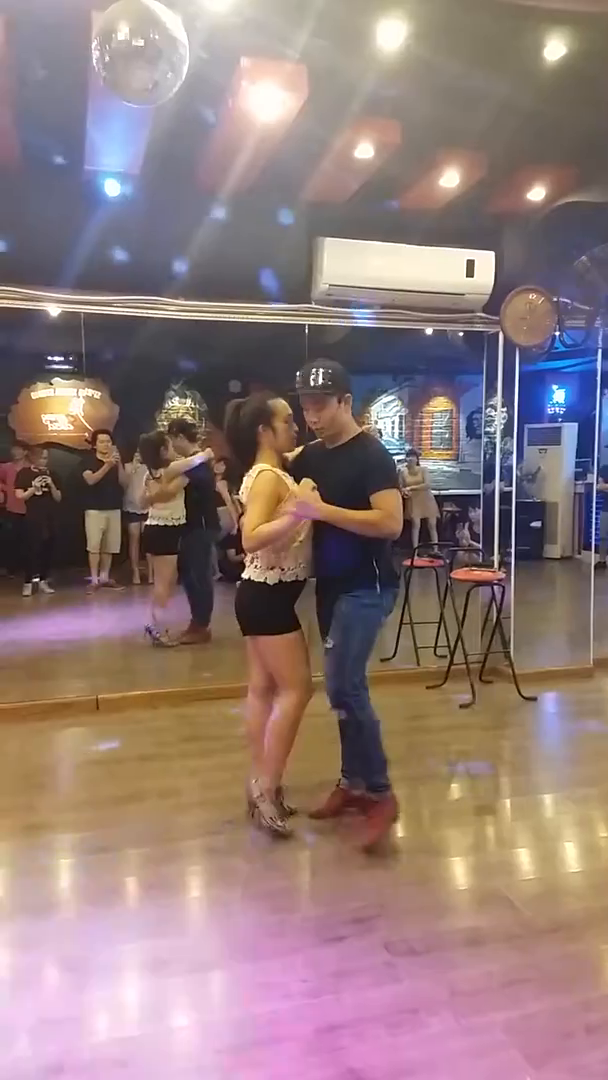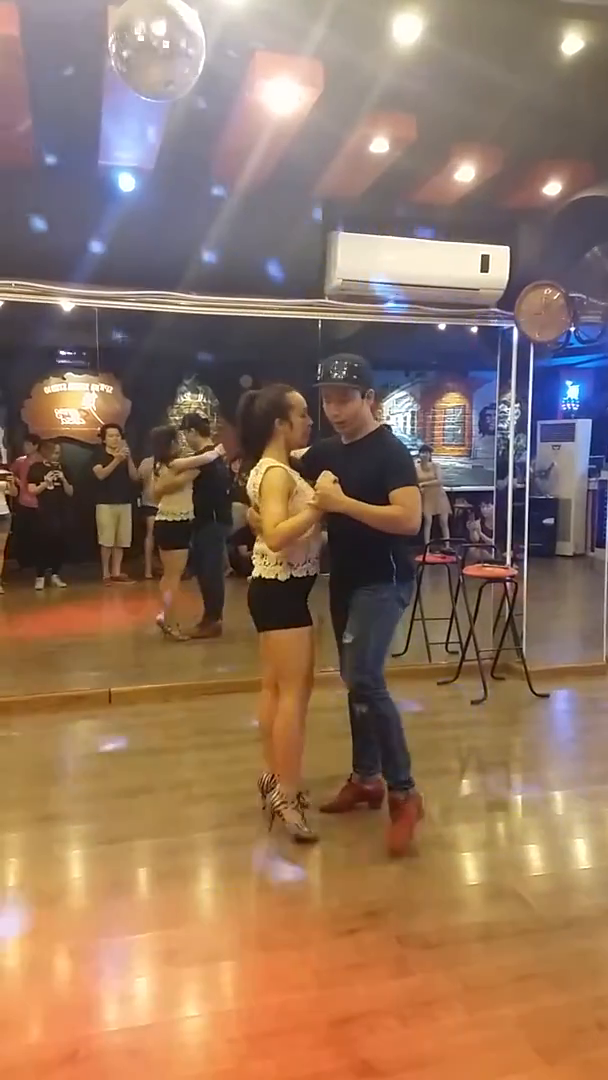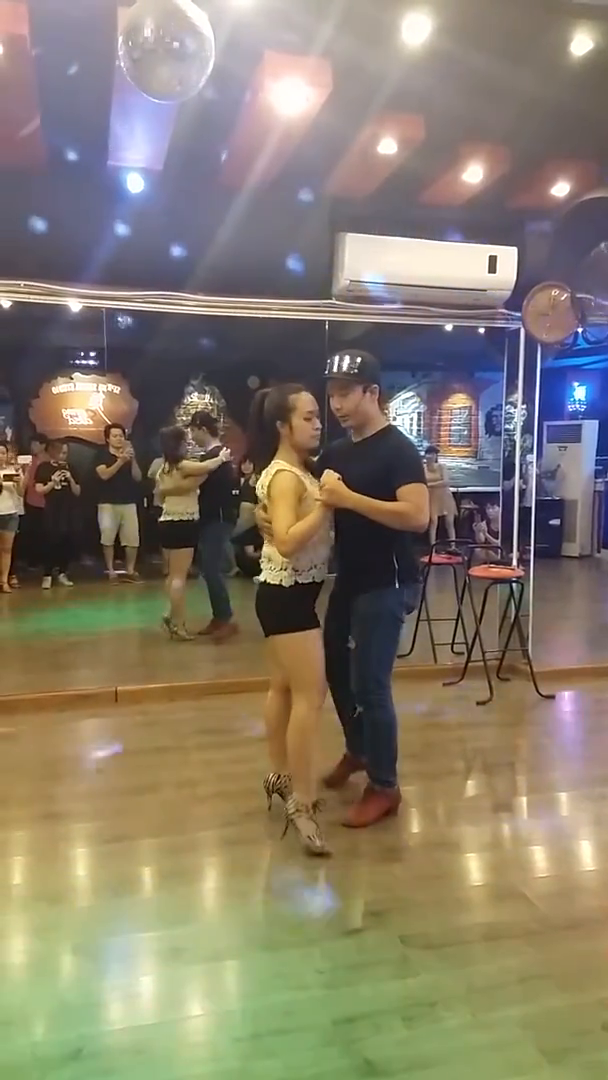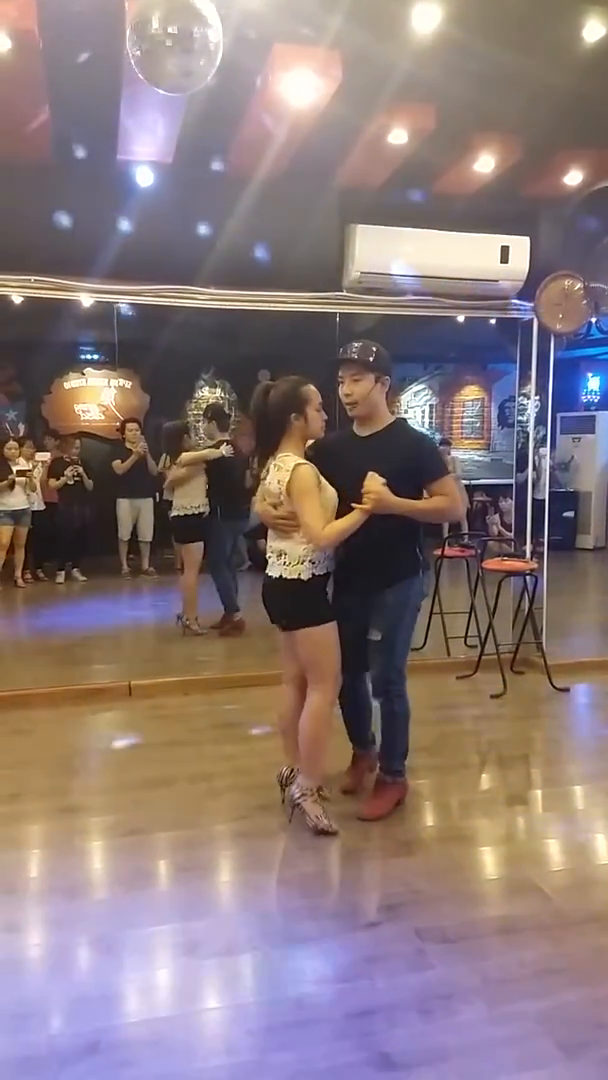
dt=0.7s
person 1, frame 1
left shoulder: (372, 456)
right shoulder: (310, 457)
left elbow: (391, 523)
left wrist: (323, 511)
left hip: (367, 587)
right hip: (330, 586)
left knee: (343, 686)
right knee: (347, 687)
left ankle: (379, 794)
right ankle: (353, 782)
person 1, frame 2
left shoulder: (389, 451)
right shoulder: (326, 452)
left elbow: (411, 519)
left wrist: (344, 502)
left hip: (384, 581)
right hip: (343, 579)
left knee: (365, 681)
right knee: (355, 682)
left ankle: (403, 792)
right ankle: (365, 779)
person 1, frame 3
left shoulder: (398, 451)
right shoulder: (338, 452)
left elbow: (418, 517)
left wrist: (350, 499)
left hip: (386, 584)
right hip: (348, 579)
left knee: (370, 683)
right knee: (335, 667)
left ankle: (384, 786)
right ankle: (358, 750)
person 1, frame 4
left shoulder: (412, 444)
right shoulder: (332, 447)
left elbow: (453, 507)
left wrist: (394, 504)
right wrist: (267, 509)
left hip: (397, 580)
right hip: (349, 578)
left knee: (387, 678)
right knee: (347, 672)
left ankle: (393, 776)
right ankle: (363, 750)
person 2, frame 1
left shoulder: (270, 473)
right shoulder: (267, 478)
right elbow: (252, 538)
right wrist: (299, 513)
left hip: (261, 593)
right hip: (268, 596)
left knee: (262, 689)
right knee: (295, 690)
left ankle: (261, 785)
right ankle: (266, 789)
person 2, frame 2
left shoulder: (278, 468)
right shoulder: (274, 473)
right elbow: (275, 537)
right wrist: (318, 507)
left hip: (275, 586)
right hip: (281, 589)
left knee: (275, 686)
right knee: (295, 692)
left ankle: (273, 778)
right ankle: (286, 796)
person 2, frame 3
left shoulder: (295, 469)
right shoulder: (284, 476)
right elbow: (286, 542)
right wrist: (326, 506)
left hip: (286, 592)
right hip: (288, 594)
left knee: (283, 687)
right knee: (309, 697)
left ankle: (279, 775)
right ankle: (302, 803)
person 2, frame 4
left shoulder: (274, 464)
right shoulder: (302, 471)
left elbow: (264, 511)
right elbow: (321, 537)
right wrist: (364, 509)
left hip: (278, 582)
right hip: (302, 587)
left knee: (295, 681)
right knee: (324, 686)
left ankle: (293, 772)
right ankle: (307, 788)
